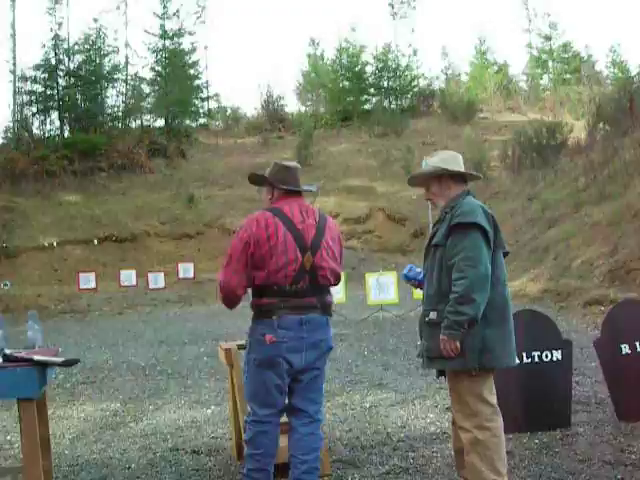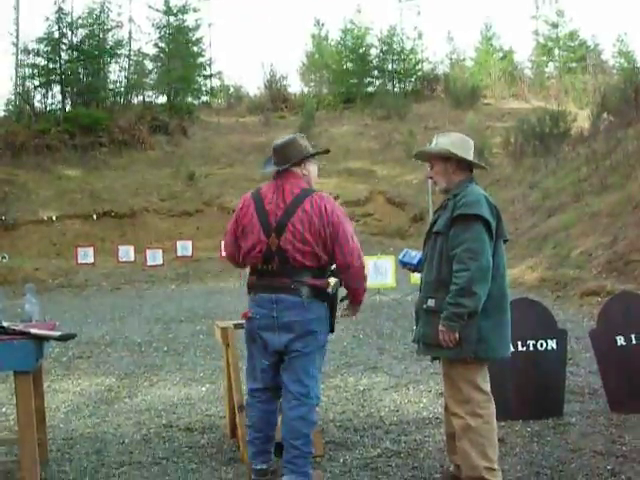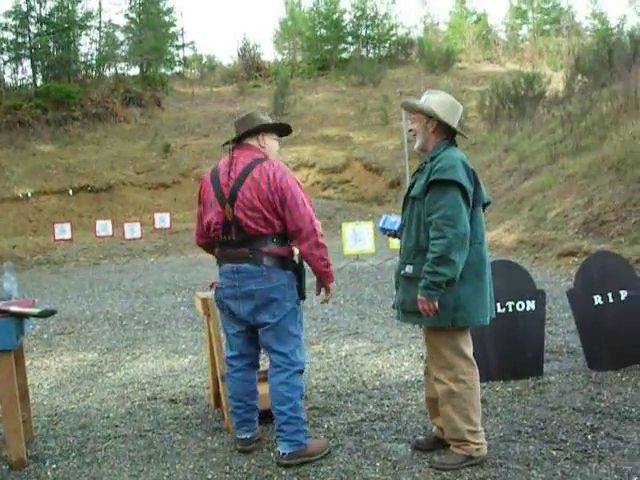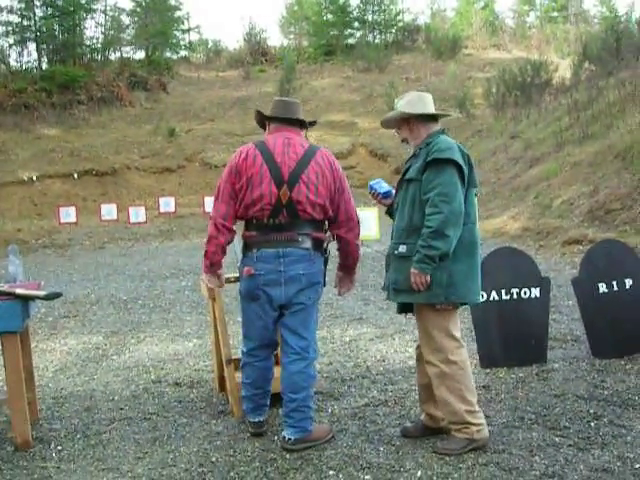
dt=1s
person 1, frame 1
left shoulder: (468, 213)
right shoulder: (458, 214)
left elbow: (472, 277)
left wrist: (453, 327)
right wrist: (427, 281)
left hip: (468, 338)
right hip: (462, 337)
left knee: (477, 416)
right knee: (465, 415)
person 1, frame 2
left shoulder: (470, 203)
right shoulder: (459, 201)
left elbow: (473, 268)
left wrist: (453, 318)
right wrist: (424, 264)
left hip: (464, 327)
right hip: (456, 324)
left knee: (470, 403)
right knee: (457, 401)
person 1, frame 3
left shoulder: (447, 167)
right shoulder: (440, 164)
left elbow: (450, 236)
left wrist: (430, 287)
right wrist: (404, 231)
left hip: (446, 291)
right hip: (439, 289)
left knee: (452, 368)
right knee: (438, 365)
left ankle: (468, 444)
right ankle: (445, 429)
person 1, frame 4
left shoulder: (442, 153)
right shoulder: (429, 155)
left elbow: (446, 215)
left wrist: (423, 261)
right wrist: (393, 205)
left hip: (436, 274)
right hip: (427, 272)
left knee: (444, 350)
right knee: (429, 349)
left ankle: (469, 426)
right ankle: (437, 417)
person 2, frame 1
left shoulder: (257, 224)
right shoulder: (328, 224)
left elbow: (231, 284)
left wrist: (231, 302)
left hip: (273, 330)
right hip: (317, 329)
left knee: (263, 414)
right knee: (307, 414)
person 2, frame 2
left shoulder: (249, 203)
right shoulder: (322, 205)
left elbow: (233, 252)
right elbow: (351, 260)
right wrist: (356, 297)
left hip: (261, 307)
right hip: (304, 309)
left knee: (261, 389)
right knee: (300, 394)
person 2, frame 3
left shoulder: (211, 178)
right shoulder: (274, 172)
left elbow: (202, 237)
right elbow: (307, 230)
right wrist: (324, 275)
left hip: (229, 279)
right hip: (270, 278)
left knee: (239, 359)
right knee: (285, 363)
left ankle: (245, 433)
right ankle: (291, 444)
person 2, frame 4
left shoulder: (245, 156)
right shoulder: (324, 159)
left elbow: (221, 217)
right elbow: (347, 221)
left wrist: (212, 264)
right wrist: (348, 267)
left hip: (259, 261)
right hip: (304, 262)
left knee: (257, 347)
right knee: (299, 350)
left ankle: (255, 417)
right ankle: (297, 429)
